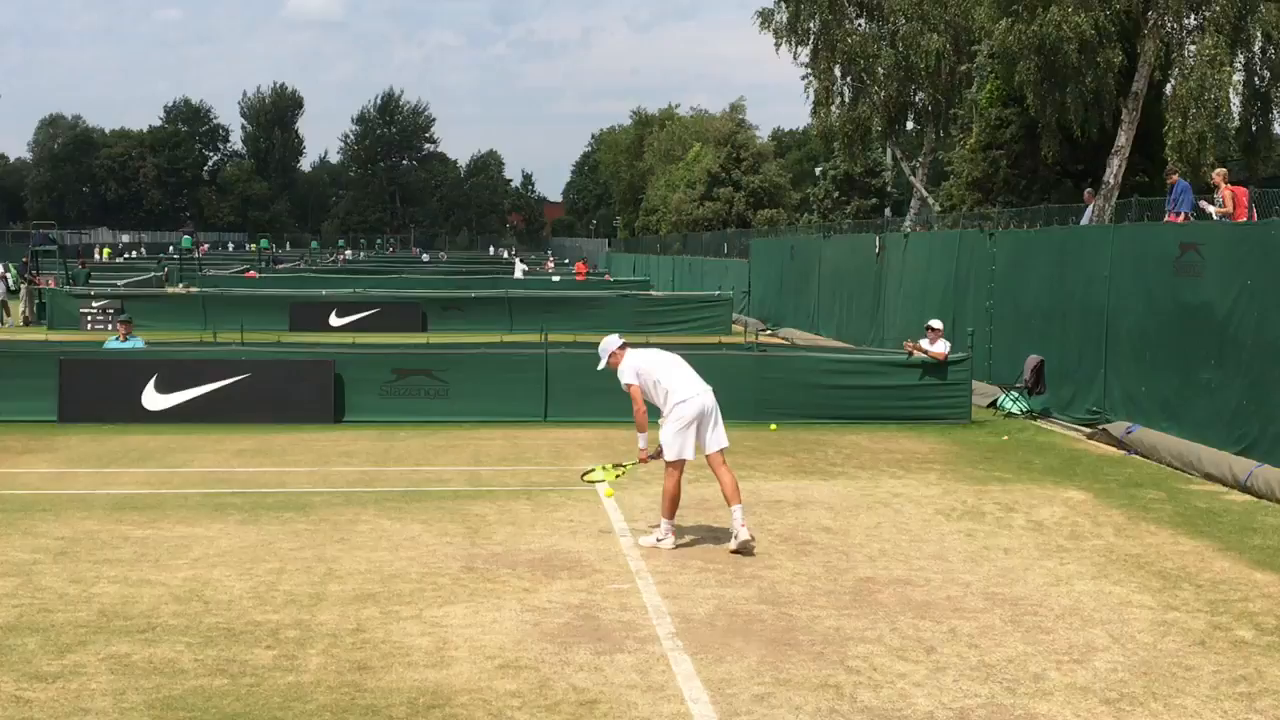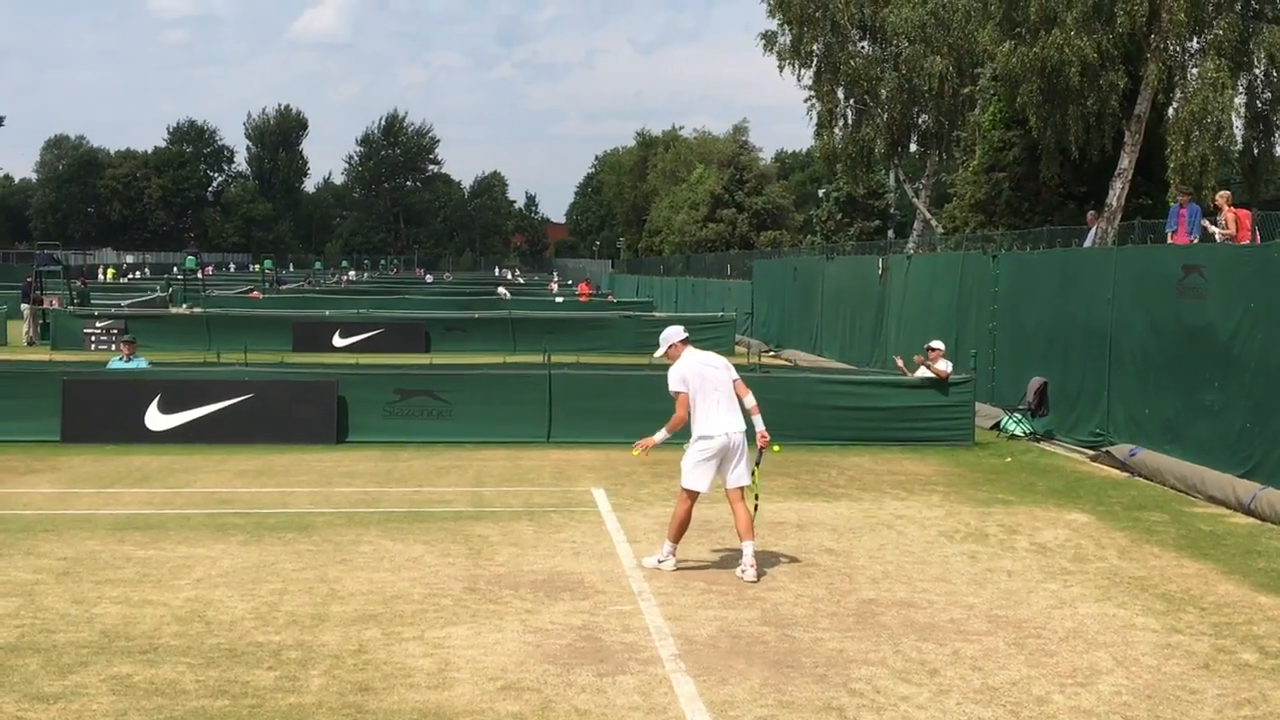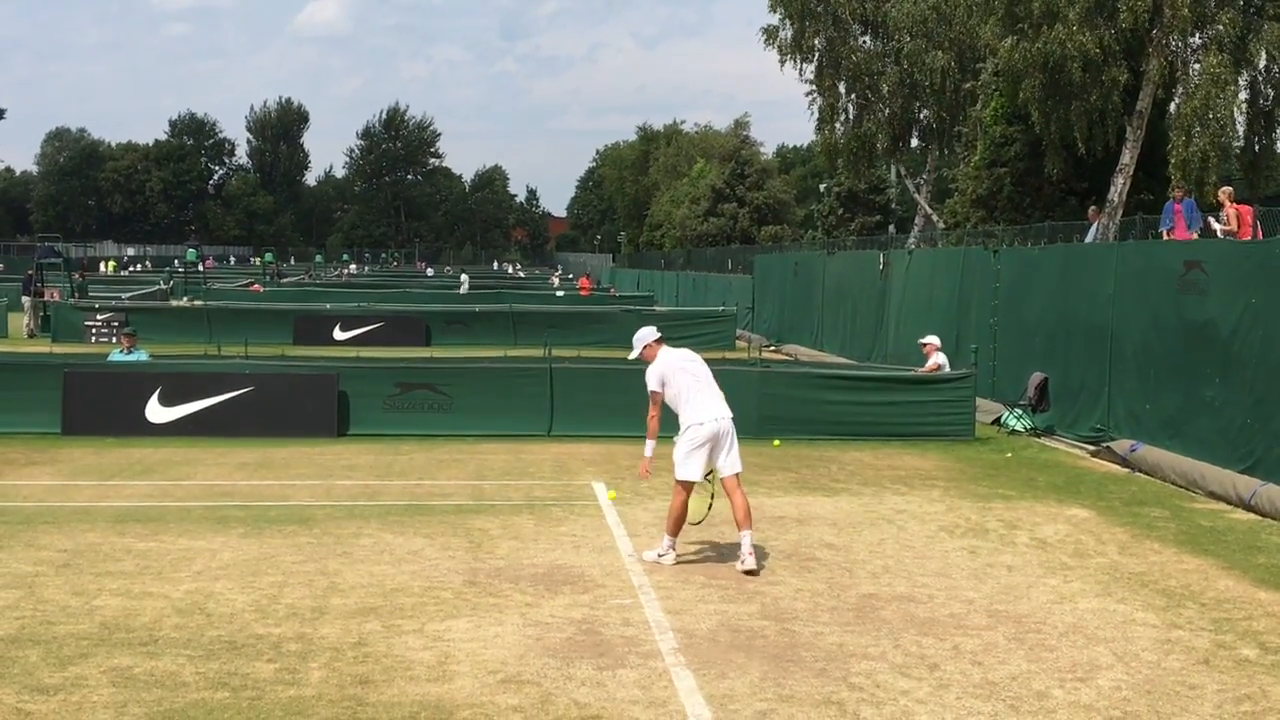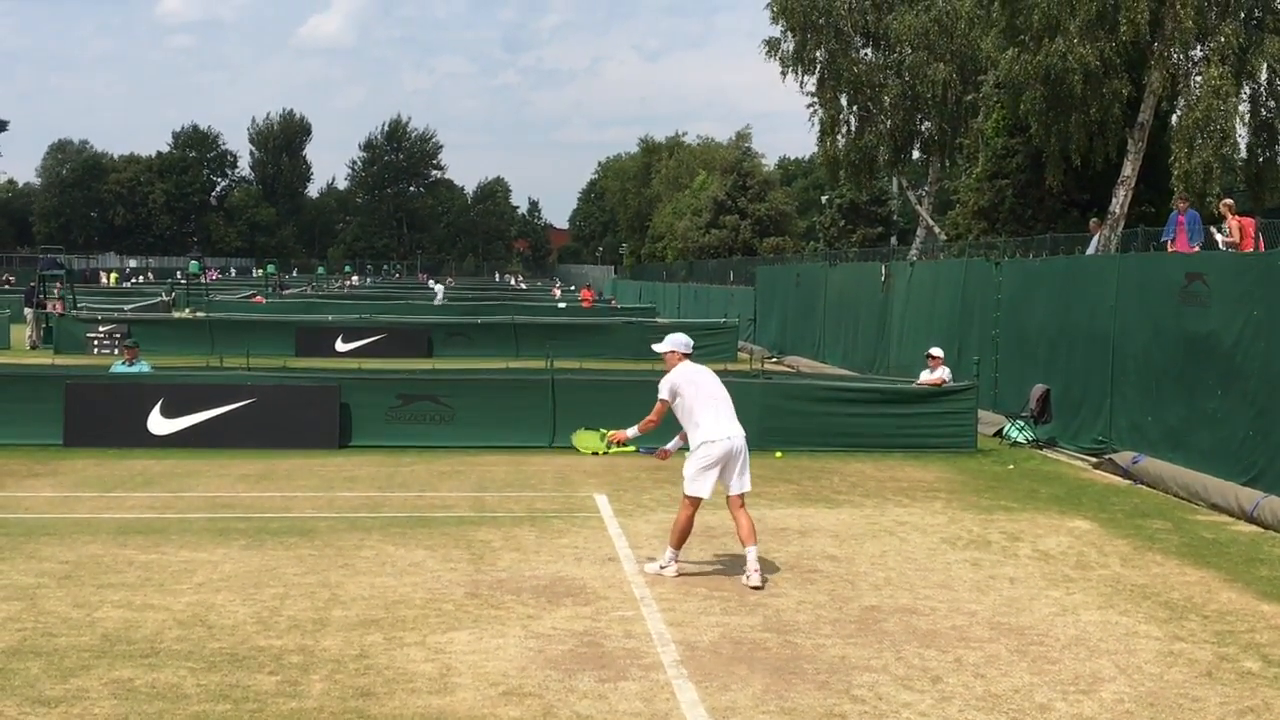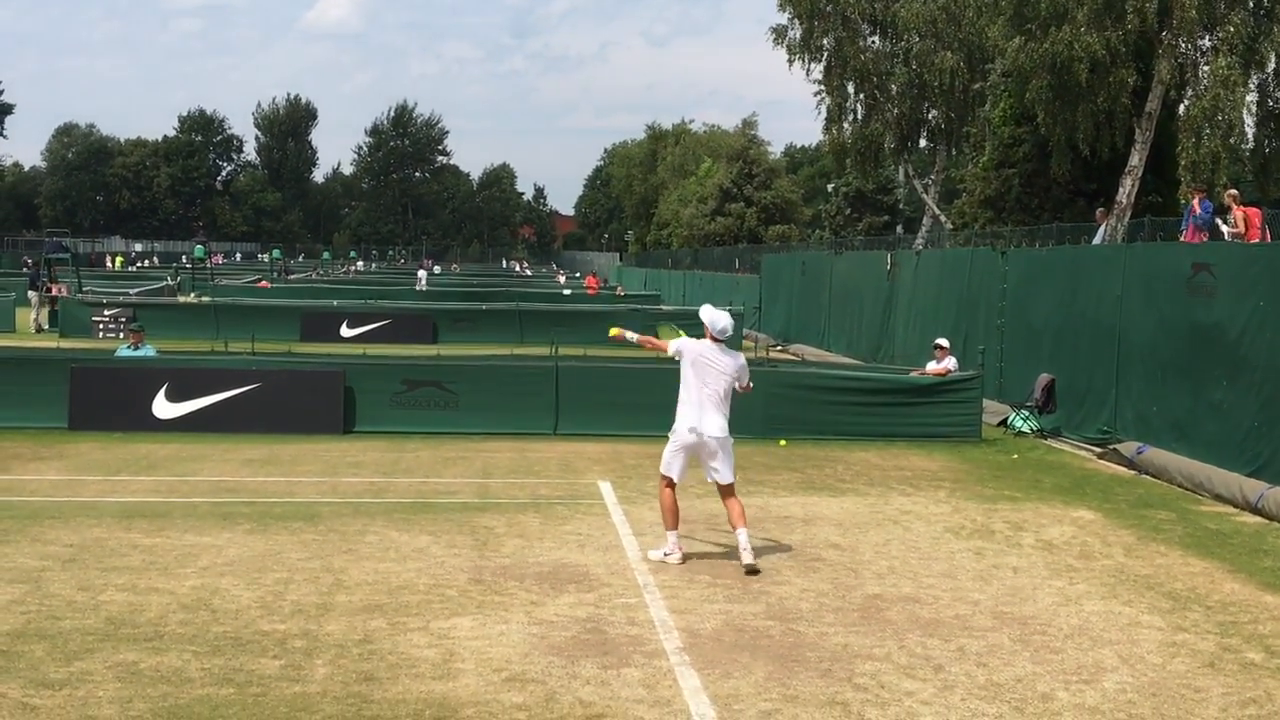
dt=1s
person 1, frame 1
left shoulder: (626, 366)
right shoulder: (652, 354)
left elbow: (640, 409)
left wrist: (642, 445)
right wrist: (667, 440)
left hip: (684, 405)
right hip: (705, 397)
left knee: (673, 471)
right knee: (719, 464)
left ankle: (665, 534)
right ankle: (739, 527)
person 1, frame 2
left shoulder: (678, 369)
right shoulder: (718, 359)
left elbow: (682, 416)
right elbow: (746, 394)
left wrist: (656, 438)
right wrist: (760, 428)
left hip: (708, 438)
right hip: (736, 434)
left knee: (686, 498)
right knee: (737, 499)
left ankle: (667, 556)
right ankle: (749, 563)
person 1, frame 3
left shoulder: (655, 368)
right shoulder: (690, 355)
left elbow: (654, 415)
left wrist: (647, 454)
left hip: (698, 425)
right hip: (724, 420)
left knee: (682, 490)
right knee: (734, 487)
left ankle: (667, 550)
right ankle: (748, 552)
person 1, frame 4
left shoulder: (671, 379)
right shoulder: (706, 372)
left elbow: (654, 420)
left wrist: (628, 434)
right wrist: (672, 447)
left hip: (711, 444)
right hip: (736, 439)
left knee: (688, 505)
right knee: (737, 507)
left ankle: (669, 562)
right ankle: (753, 568)
person 1, frame 5
left shoulder: (690, 346)
right shoulder: (738, 360)
left elbow: (655, 344)
right elbow: (746, 387)
left wrist: (628, 335)
left hip: (688, 431)
right hip: (717, 436)
left knee: (666, 485)
right knee: (729, 494)
left ankle: (673, 549)
right ankle: (746, 550)
